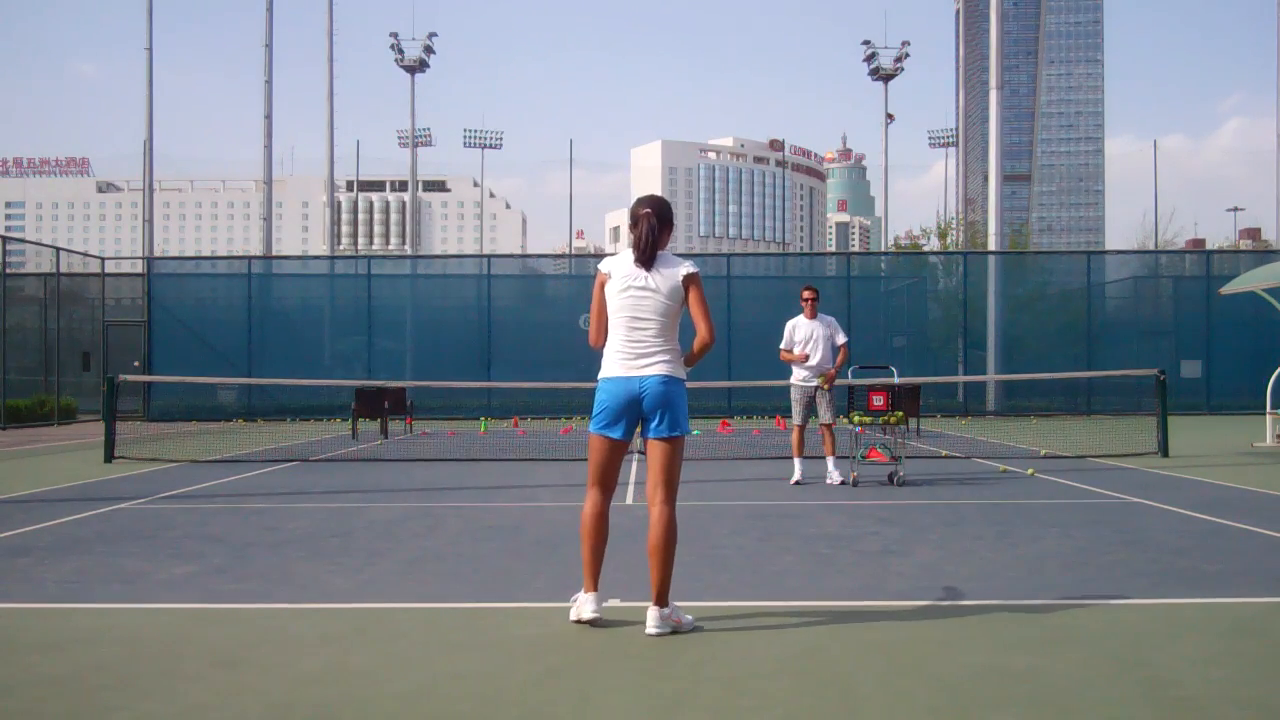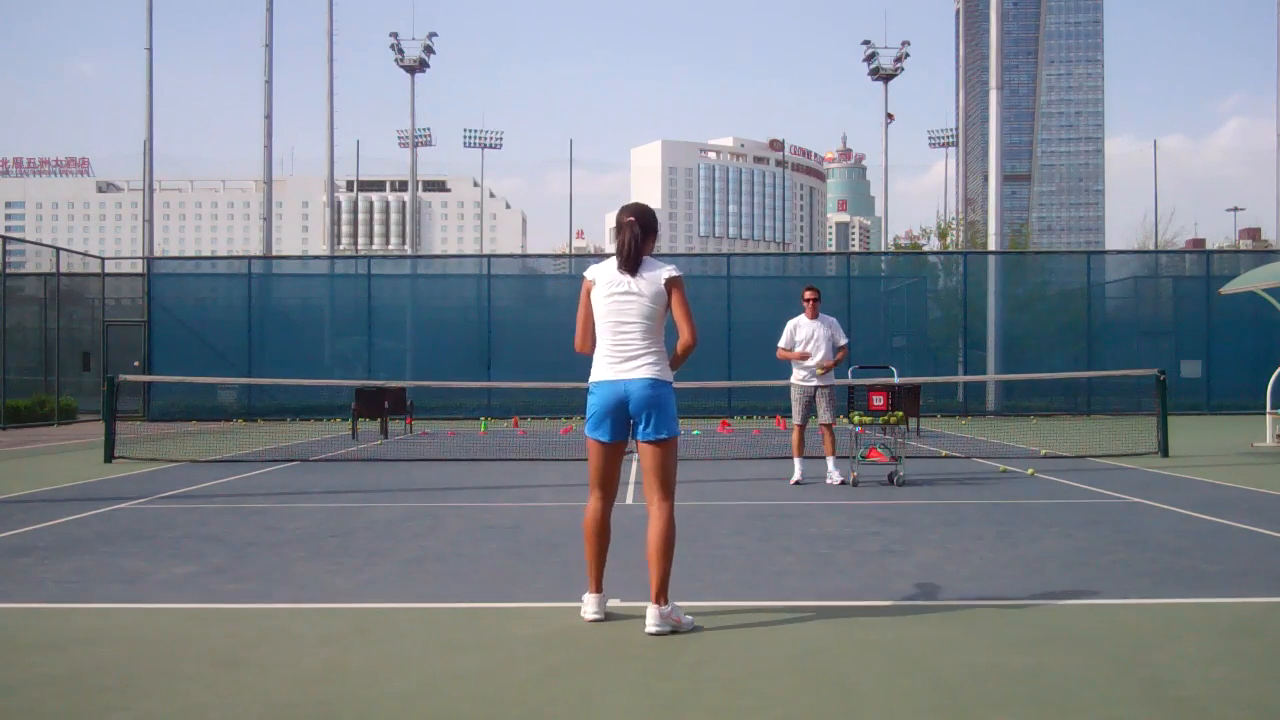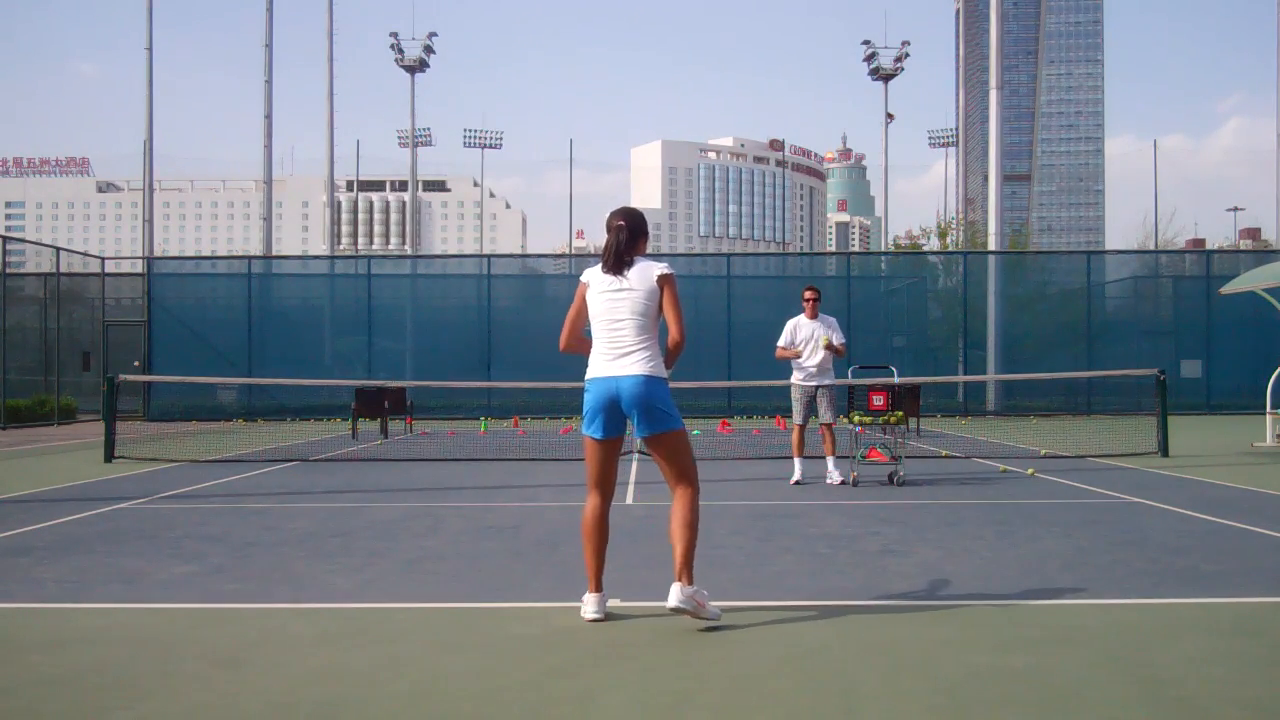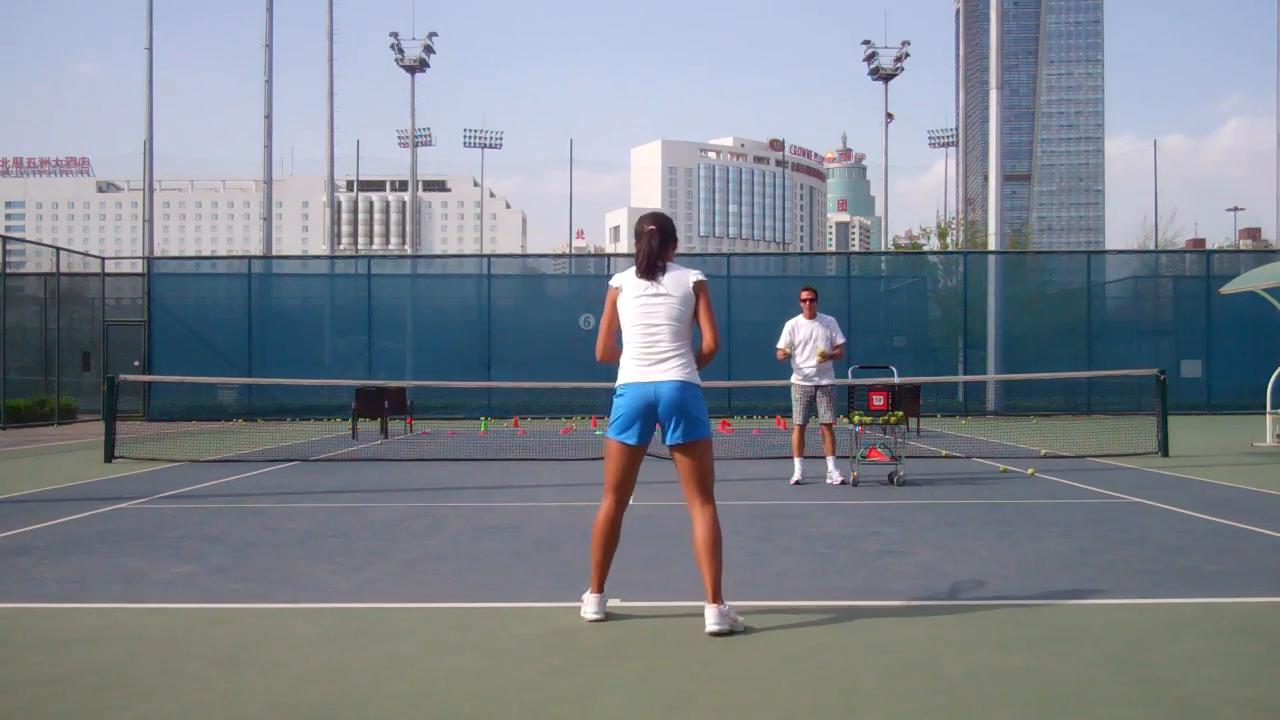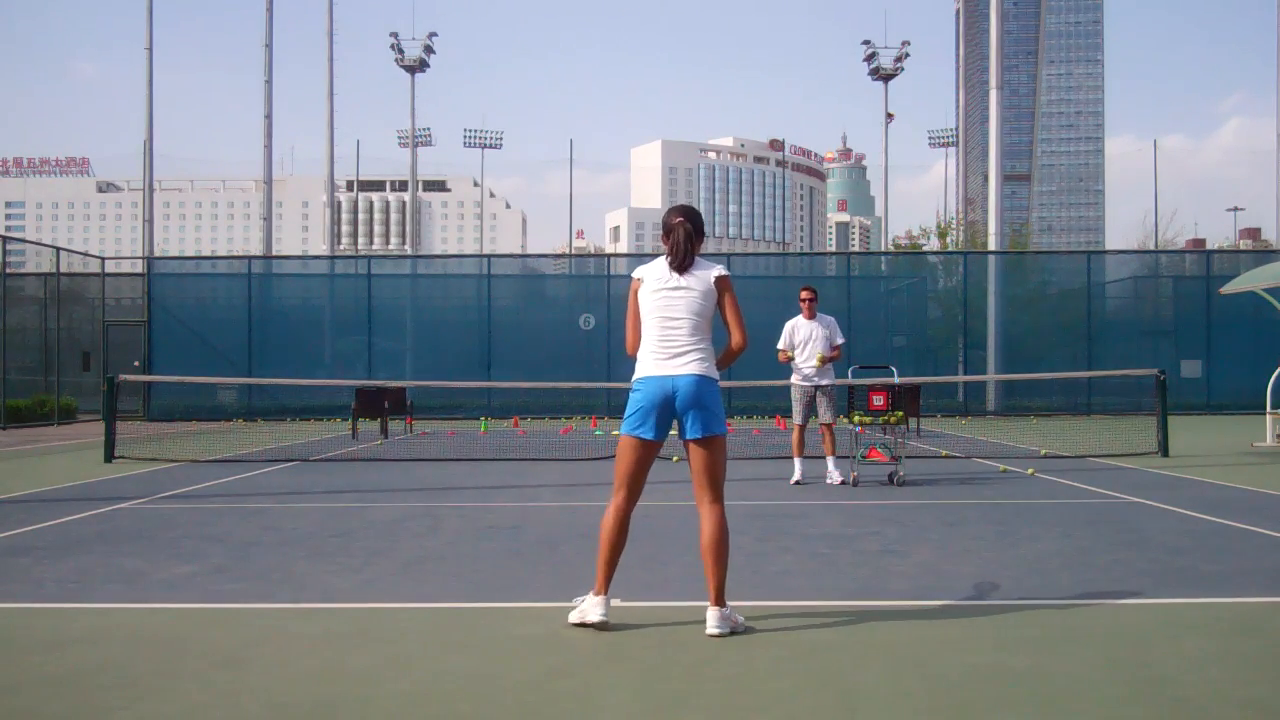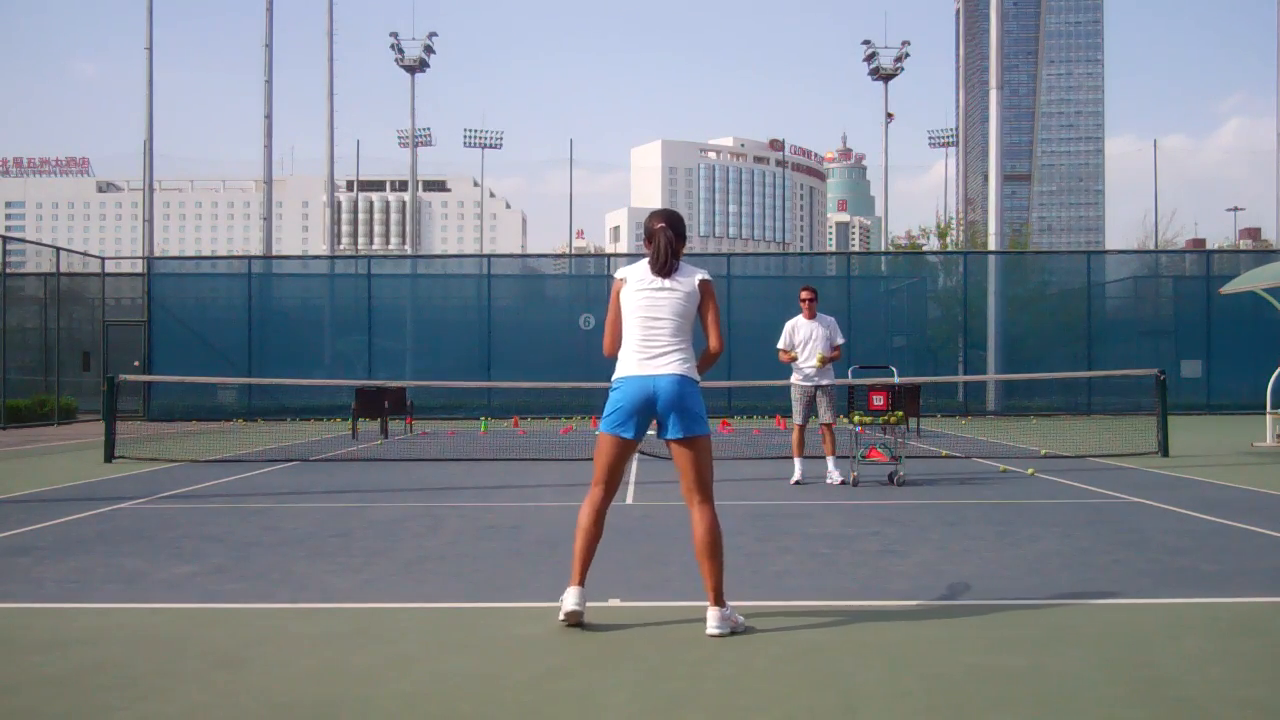
dt=0.3s
person 1, frame 1
left shoulder: (609, 268)
right shoulder: (684, 271)
left elbow: (596, 338)
right elbow: (706, 335)
left hip: (615, 383)
right hip: (664, 385)
left knee: (597, 493)
right knee: (661, 501)
left ankle: (589, 595)
right ankle: (659, 608)
person 1, frame 2
left shoulder: (594, 274)
right shoulder: (667, 275)
left elbow: (582, 344)
right elbow: (688, 338)
left hip: (604, 386)
right hip: (652, 387)
left knee: (600, 498)
right knee: (660, 502)
left ankle: (594, 596)
right ankle: (659, 606)
person 1, frame 3
left shoulder: (590, 278)
right shoulder: (659, 272)
left elbow: (567, 342)
right elbow: (677, 334)
left hip: (599, 384)
right hip: (645, 384)
left knee: (598, 496)
right knee: (685, 486)
left ankle: (593, 596)
right ankle: (683, 585)
person 1, frame 4
left shoulder: (620, 283)
right shoulder: (692, 279)
left elbow: (603, 352)
right elbow: (711, 343)
left hip: (632, 391)
right hip: (680, 391)
left knee: (613, 500)
right knee: (701, 503)
left ankle: (595, 596)
right ankle: (715, 607)
person 1, frame 5
left shoulder: (642, 275)
right shoulder: (715, 275)
left elbow: (632, 345)
right elbow: (739, 340)
left hip: (649, 385)
right hip: (698, 386)
left knee: (622, 497)
right knee: (710, 502)
left ankle: (599, 598)
right ankle: (717, 609)
person 1, frame 6
left shoulder: (625, 276)
right shoulder: (699, 279)
left elbow: (610, 346)
right elbow: (715, 345)
left hip: (629, 384)
right hip: (678, 385)
left knee: (599, 493)
right knee: (700, 501)
left ankle: (575, 591)
right ankle: (717, 609)
person 2, frame 1
left shoulder: (830, 322)
right shoulder: (792, 324)
left elbow: (843, 349)
right elbow: (783, 354)
left wrist: (835, 370)
right wrist: (796, 357)
left hip: (824, 382)
right hip: (800, 382)
left knee: (827, 425)
right knee: (798, 426)
left ankle: (832, 470)
right ankle: (798, 471)
person 2, frame 2
left shoulder: (831, 323)
right shoulder: (793, 324)
left elbow: (843, 349)
right elbow: (780, 352)
left wrist: (833, 363)
right wrist: (794, 355)
left hip: (825, 381)
right hip: (800, 382)
left knee: (827, 425)
right knee: (798, 425)
left ankle: (832, 470)
right ankle: (798, 471)
person 2, frame 3
left shoulder: (831, 322)
right shoulder: (793, 324)
left elbow: (842, 352)
right elbow: (778, 352)
left wrist: (834, 348)
right wrist: (789, 354)
left hip: (825, 382)
right hip: (801, 382)
left knee: (827, 425)
right knee: (799, 425)
left ankle: (832, 470)
right ankle: (797, 471)
person 2, frame 4
left shoulder: (829, 322)
right shoulder: (792, 325)
left elbow: (840, 351)
right elbow: (781, 354)
left wrist: (829, 355)
right wrist: (782, 354)
left hip: (825, 381)
right hip: (801, 381)
left knee: (827, 425)
right knee: (799, 425)
left ankle: (832, 470)
right ankle: (798, 471)
person 2, frame 5
left shoulder: (829, 322)
right shoulder: (792, 325)
left elbow: (838, 351)
right elbow: (781, 353)
left wrist: (828, 358)
right wrist: (784, 357)
left hip: (825, 381)
right hip: (801, 382)
left knee: (827, 425)
right knee: (799, 426)
left ankle: (832, 470)
right ankle: (798, 471)
person 2, frame 6
left shoulder: (829, 322)
right shoulder: (792, 325)
left elbow: (838, 351)
right elbow: (781, 353)
left wrist: (828, 359)
right wrist: (786, 358)
left hip: (825, 382)
right hip: (800, 382)
left knee: (827, 425)
right knee: (798, 426)
left ankle: (832, 470)
right ankle: (797, 471)
